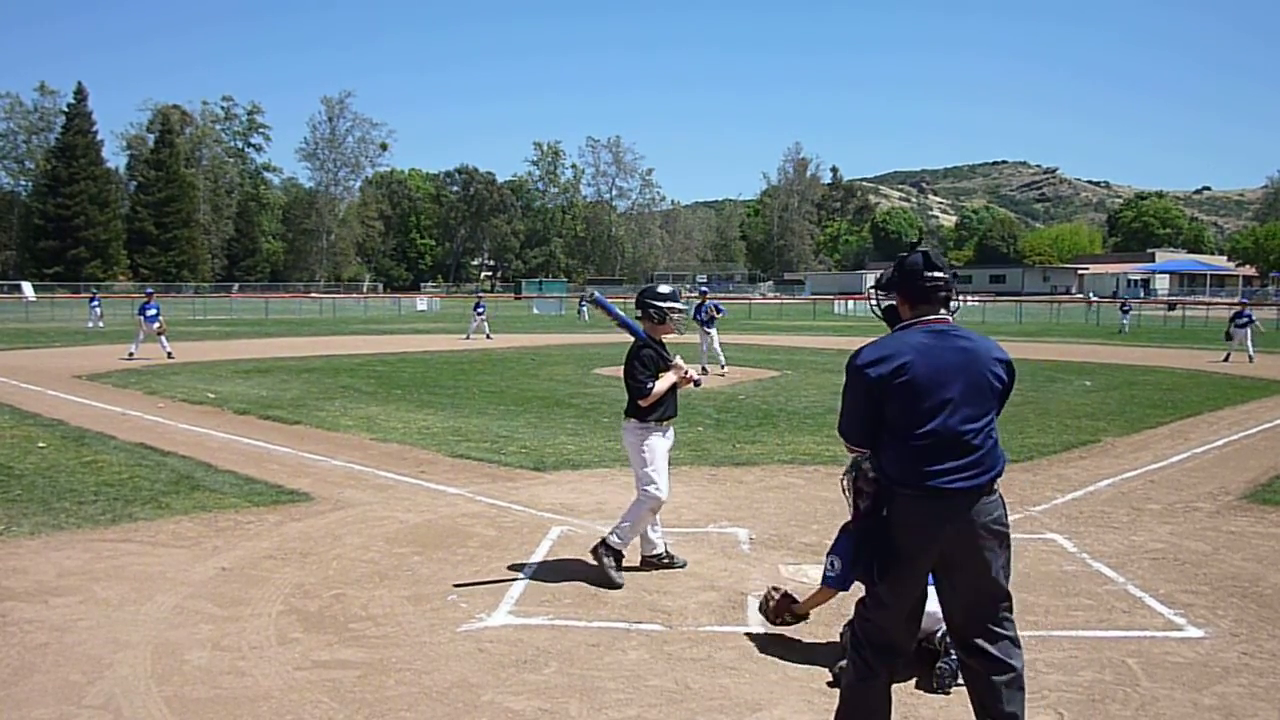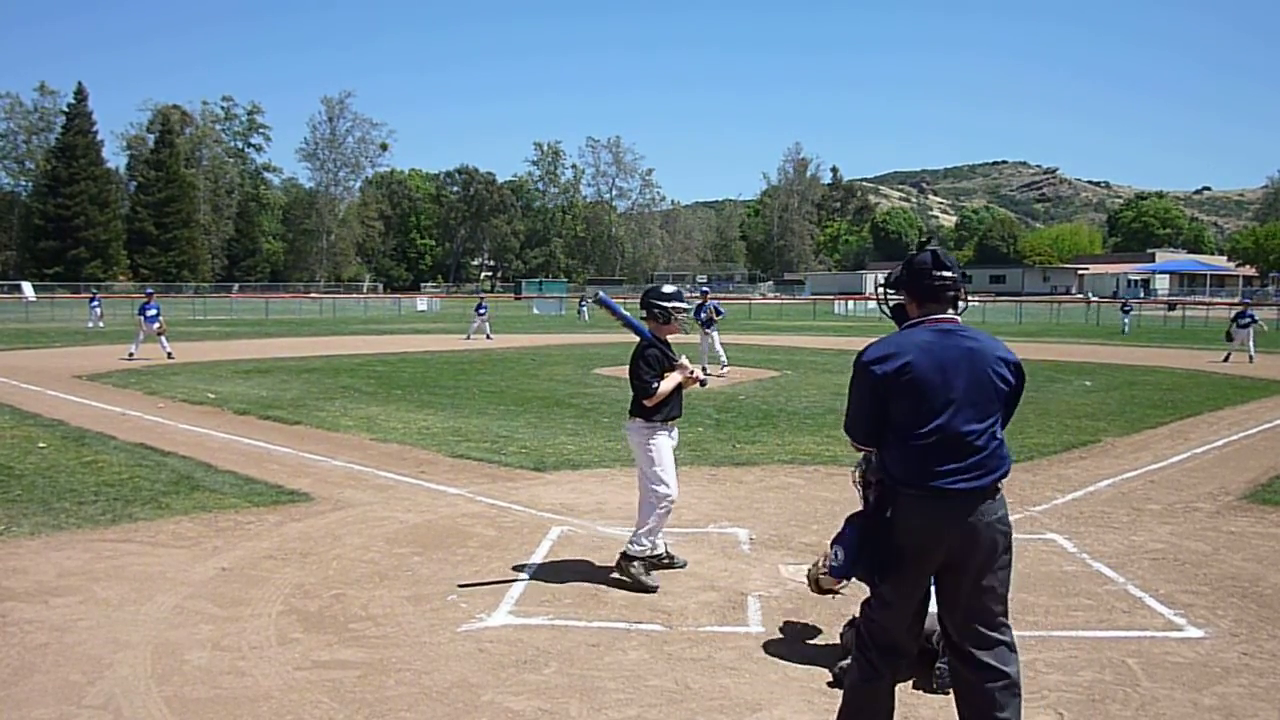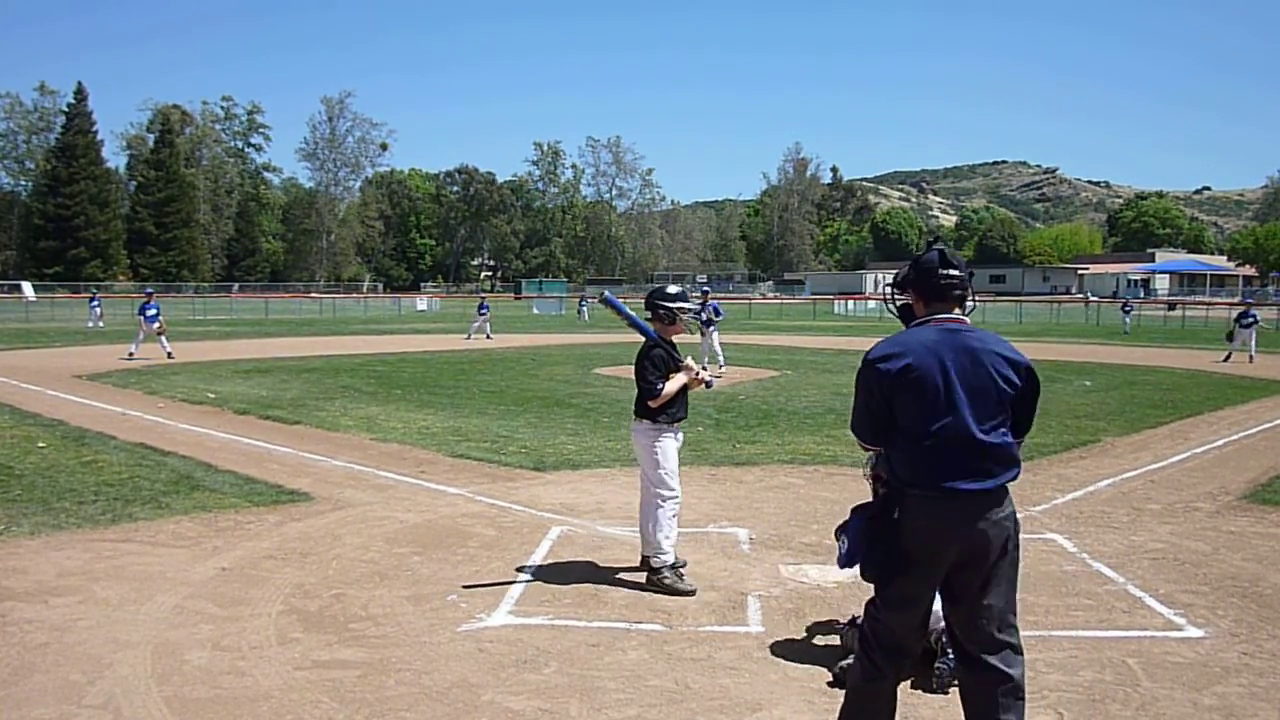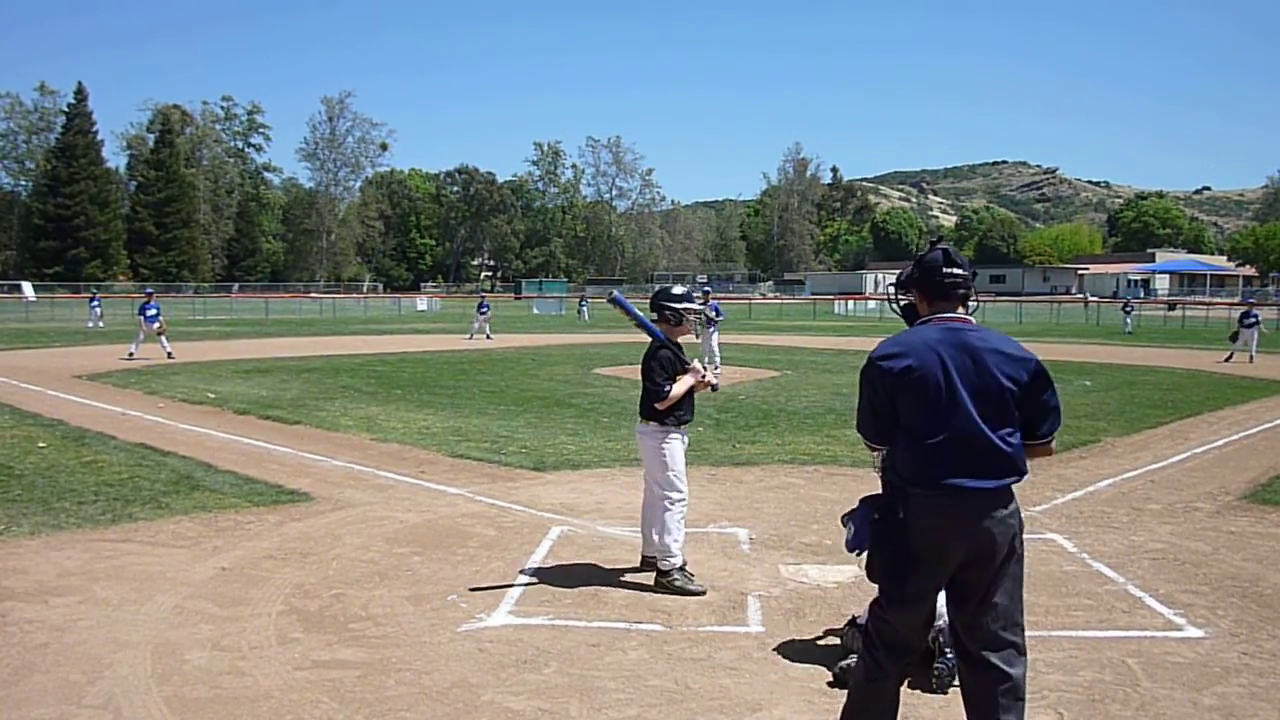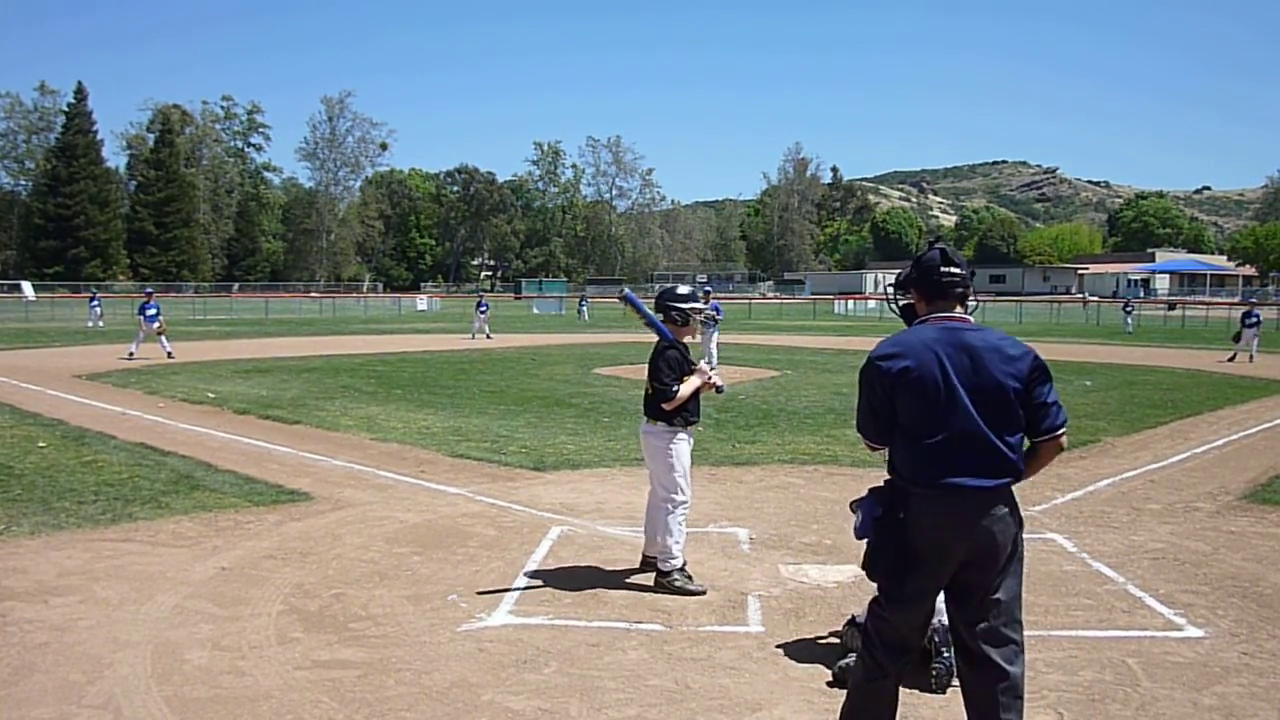
dt=0.1s
person 1, frame 1
left shoulder: (873, 359)
right shoulder: (995, 357)
left elbow: (856, 445)
left hip: (905, 512)
right hip: (979, 511)
left knee: (879, 639)
right knee: (991, 638)
person 1, frame 2
left shoulder: (880, 358)
right shoulder: (1002, 358)
left elbow: (862, 443)
left hip: (908, 513)
right hip: (982, 513)
left knee: (883, 640)
right knee: (986, 644)
person 1, frame 3
left shoulder: (887, 357)
right shoulder: (1011, 359)
left elbow: (869, 442)
right elbow: (1016, 439)
left hip: (914, 514)
right hip: (989, 514)
left knee: (888, 639)
right knee: (991, 647)
person 1, frame 4
left shoulder: (890, 356)
right shoulder: (1018, 358)
left elbow: (874, 442)
right elbow: (1043, 445)
left hip: (918, 514)
right hip: (994, 514)
left knee: (891, 639)
right knee: (995, 647)
person 1, frame 5
left shoulder: (890, 356)
right shoulder: (1017, 354)
left elbow: (874, 440)
right elbow: (1053, 442)
left hip: (918, 513)
right hip: (993, 513)
left knee: (889, 637)
right knee: (995, 645)
person 2, frame 1
left shoulder: (658, 347)
right shoulder: (642, 351)
right elbow: (643, 396)
left wrist: (682, 378)
right wrist: (672, 375)
left hip: (661, 430)
right hip: (644, 431)
left knee: (650, 492)
right knee: (654, 493)
left ankle: (654, 551)
right ankle: (609, 547)
person 2, frame 2
left shoulder: (662, 347)
right shoulder: (647, 351)
right elbow: (649, 395)
left wrist: (688, 378)
right wrist: (679, 374)
left hip: (663, 429)
right hip: (649, 431)
left knee: (652, 493)
right knee: (664, 493)
left ankle: (654, 551)
right ankle: (634, 555)
person 2, frame 3
left shoulder: (668, 347)
right shoulder: (653, 351)
right elbow: (654, 397)
left wrist: (693, 379)
right wrist: (685, 376)
left hip: (662, 431)
right hip: (655, 432)
left knee: (653, 494)
right knee: (667, 496)
left ankle: (653, 554)
right ankle: (661, 568)
person 2, frame 4
left shoulder: (673, 349)
right shoulder: (660, 353)
right elbow: (661, 399)
left wrist: (699, 382)
right wrist: (691, 378)
left hip: (666, 433)
right hip: (661, 434)
left knee: (656, 495)
right knee: (674, 498)
left ankle: (652, 554)
right ankle: (669, 570)
person 2, frame 5
left shoulder: (674, 349)
right shoulder: (668, 352)
right elbow: (668, 400)
left wrist: (704, 382)
right wrist: (698, 378)
left hip: (663, 431)
right hip: (668, 435)
left knee: (660, 495)
right knee: (676, 499)
left ankle: (653, 555)
right ankle: (669, 570)
